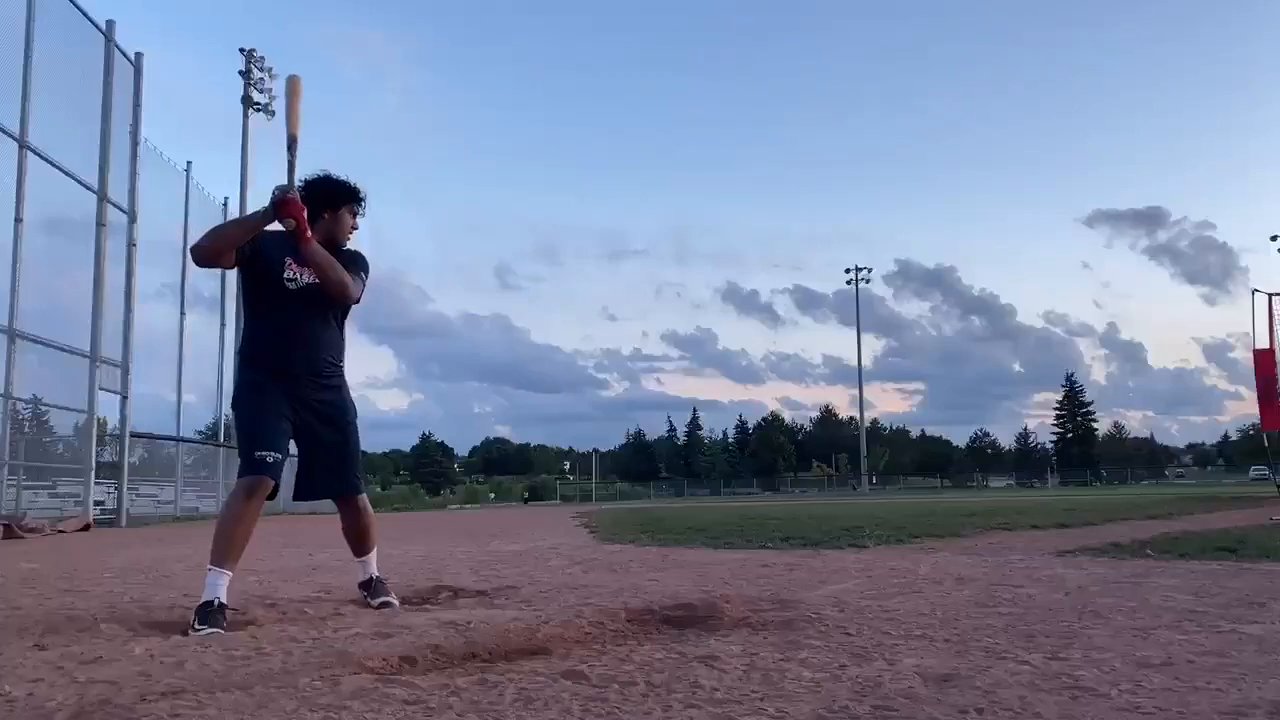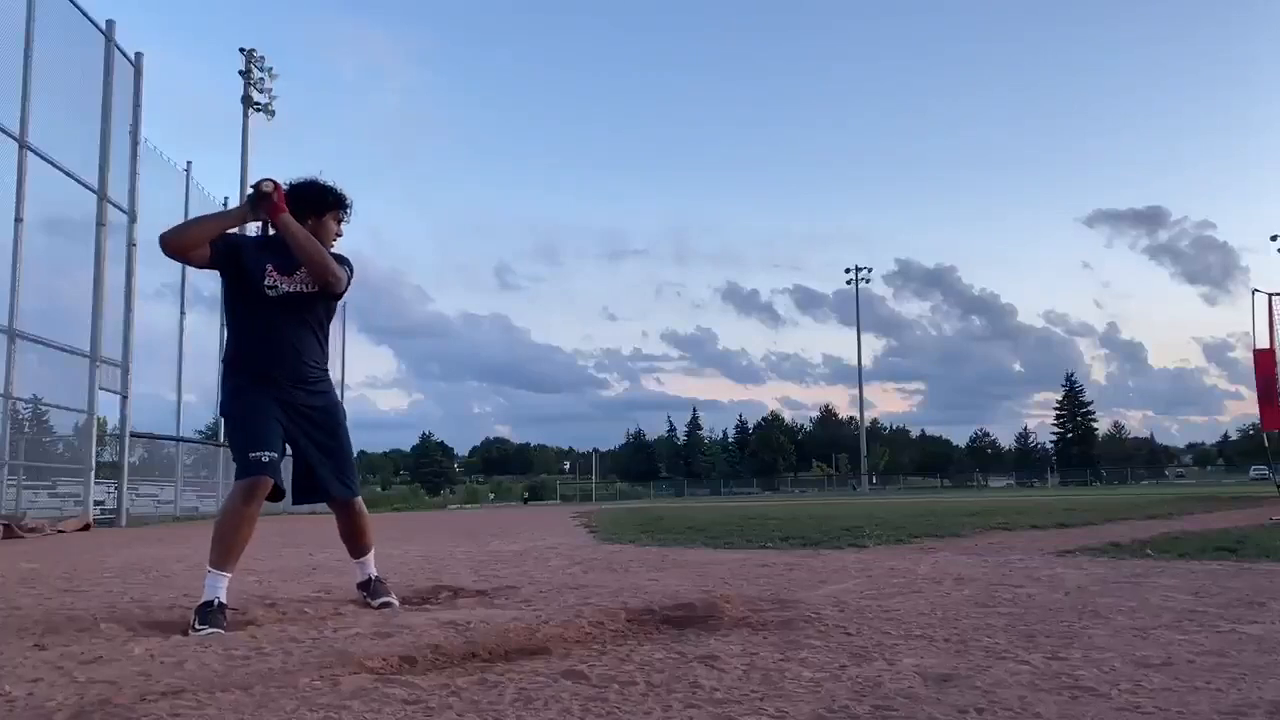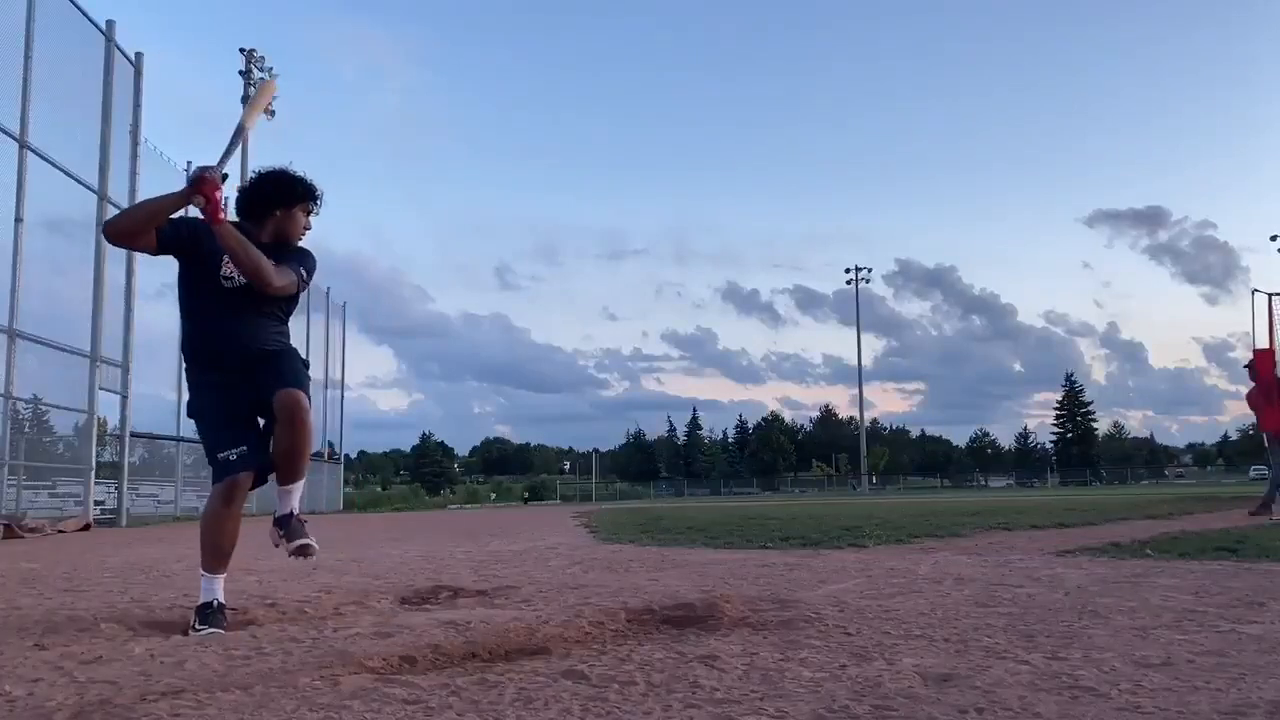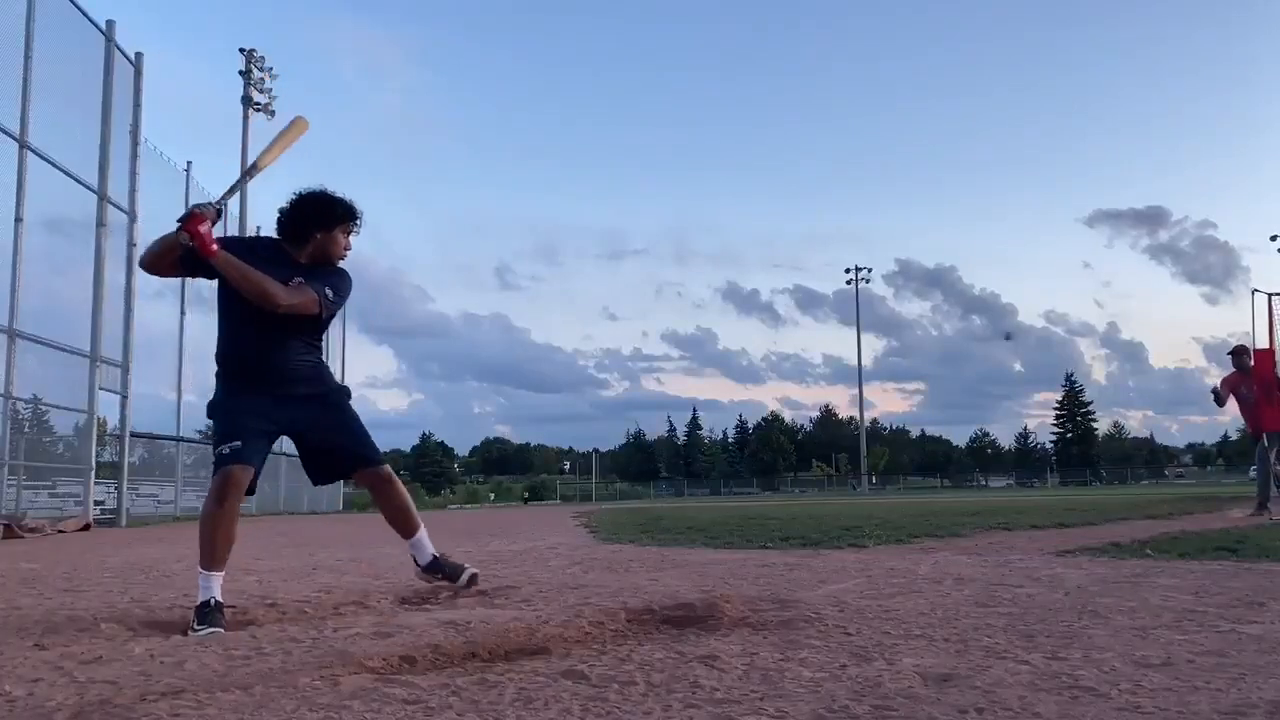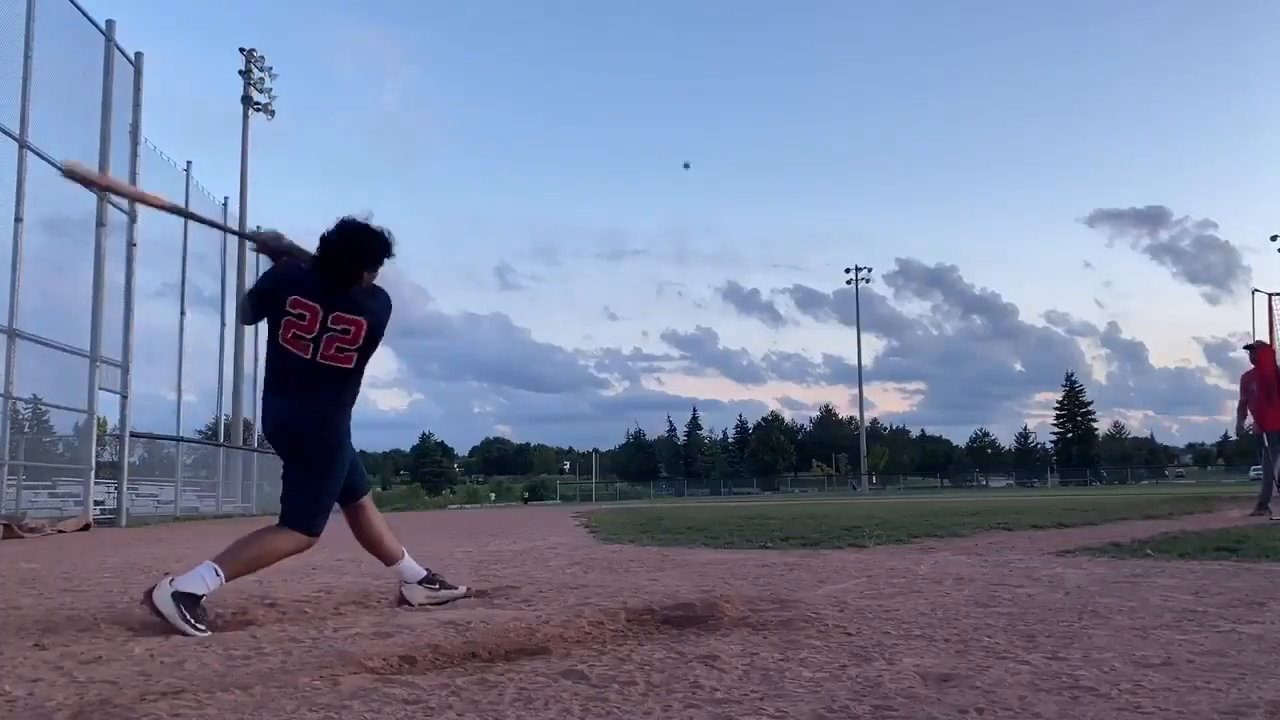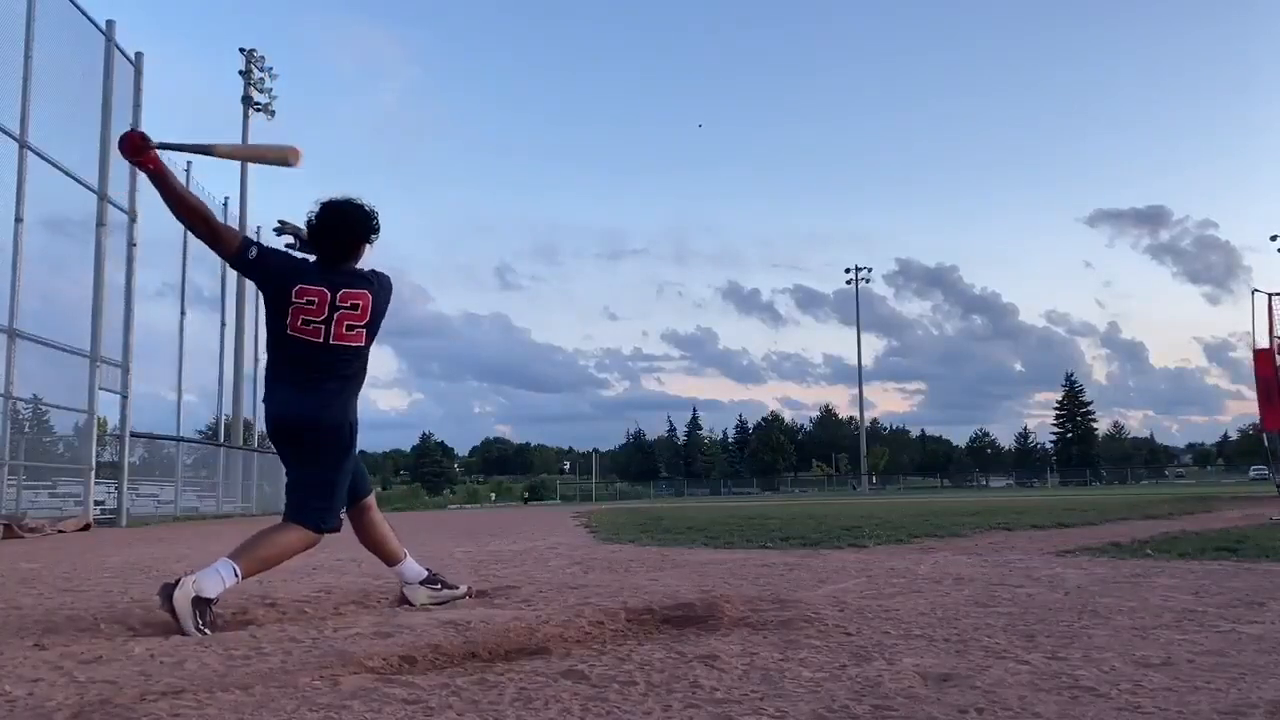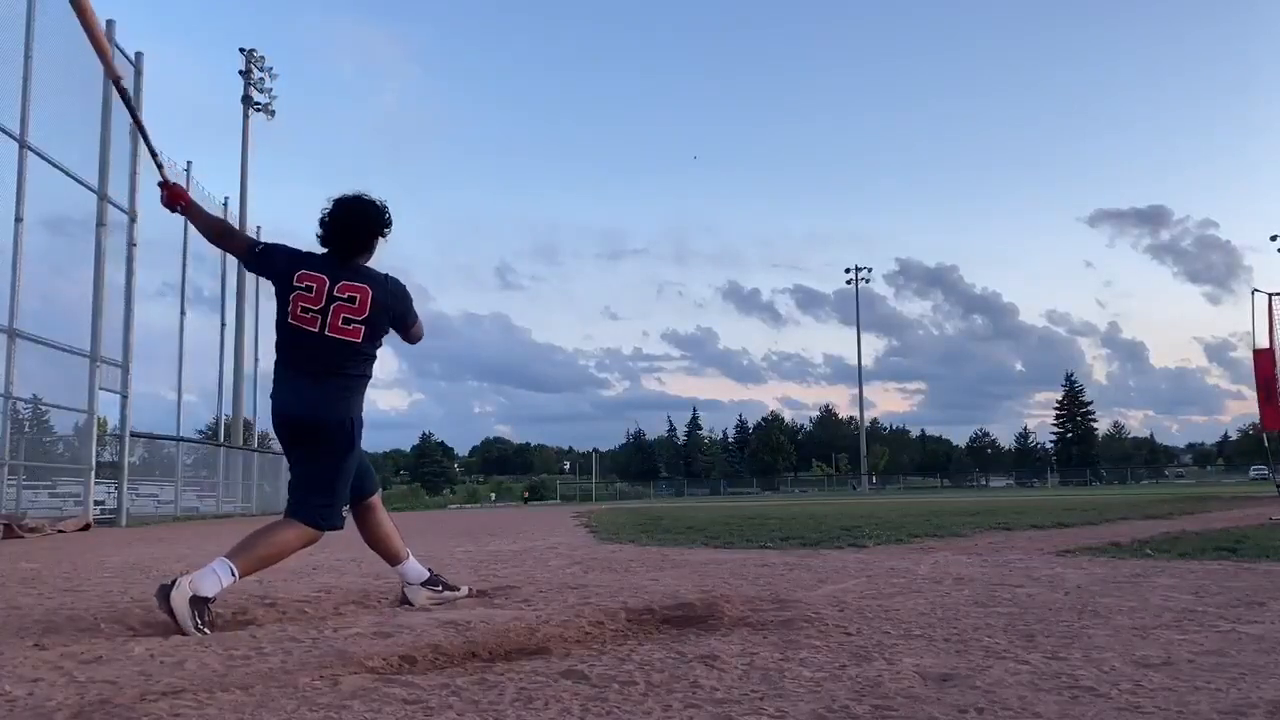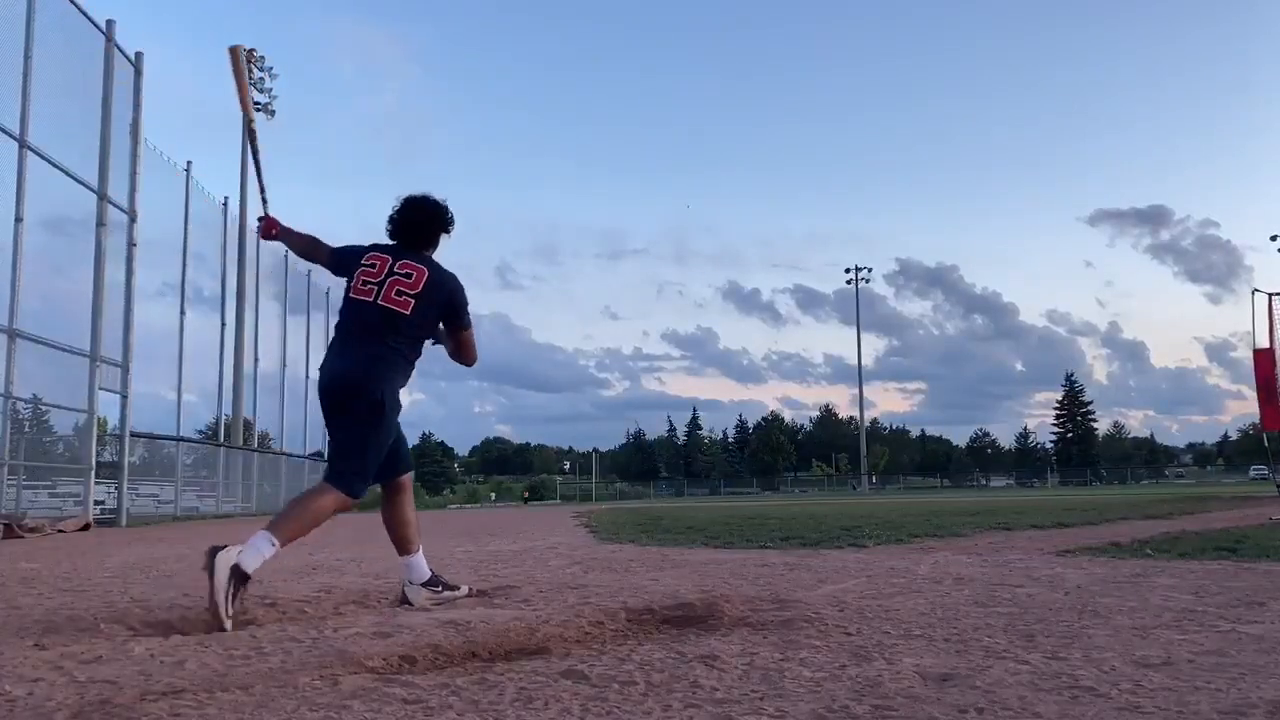
dt=0.5s
person 1, frame 1
left shoulder: (351, 261)
right shoulder: (264, 245)
left elbow: (347, 293)
right elbow: (202, 253)
left wrist: (303, 235)
right wrist: (266, 215)
left hip: (325, 389)
right hip: (265, 385)
left knee: (350, 490)
right knee: (255, 481)
left ankle: (370, 577)
right ankle: (213, 598)
person 1, frame 2
left shoulder: (337, 266)
right shoulder: (244, 251)
left elbow: (328, 276)
right elbow: (173, 244)
left wrist: (279, 214)
right wrist: (245, 212)
left hip: (313, 392)
right hip: (252, 390)
left knee: (346, 494)
right knee: (256, 481)
left ankle: (367, 578)
right ankle: (212, 599)
person 1, frame 3
left shoulder: (299, 260)
right shoulder: (198, 236)
left elbow: (270, 281)
right elbow: (116, 231)
left wrist: (216, 216)
right wrist: (187, 196)
left hip: (270, 362)
right hip: (215, 377)
left knee: (293, 403)
right knee: (234, 480)
left ankle: (287, 513)
right ankle: (210, 599)
person 1, frame 4
left shoulder: (335, 280)
right shoulder: (249, 250)
left elbow: (281, 299)
right elbow: (150, 263)
left wrist: (210, 247)
right wrist: (189, 234)
left hip: (312, 390)
right hip: (247, 392)
left knee: (377, 474)
right knee: (231, 478)
left ankle: (426, 558)
right ankle: (209, 598)
person 1, frame 5
left shoulder: (285, 279)
right shoulder: (376, 302)
left elbow: (247, 313)
left wrist: (281, 251)
right wrist: (287, 250)
left hip: (280, 415)
right hip: (322, 425)
left knee: (358, 497)
right knee: (301, 528)
left ankle: (417, 580)
right ankle: (185, 587)
person 1, frame 6
left shoulder: (285, 273)
right shoulder: (378, 287)
left elbow: (210, 228)
left wrist: (153, 166)
right wrist: (319, 248)
left hip: (284, 415)
right hip: (331, 420)
left knee: (361, 500)
right knee: (308, 524)
left ankle: (418, 581)
right ankle: (200, 586)
person 1, frame 7
left shoulder: (292, 265)
right shoulder: (388, 290)
left elbow: (229, 237)
right elbow: (415, 334)
left wrist: (183, 203)
left hip: (289, 408)
right hip: (334, 417)
left knee: (366, 497)
right knee: (308, 521)
left ankle: (419, 582)
right ankle: (199, 585)
person 1, frame 8
left shoulder: (367, 257)
right shoulder: (444, 283)
left elbow: (317, 249)
right elbow: (467, 355)
left wrist: (278, 230)
right wrist: (442, 332)
left hip: (336, 379)
right hip: (372, 388)
left knee: (398, 478)
right knee: (340, 489)
left ankle: (421, 581)
right ankle: (240, 559)
